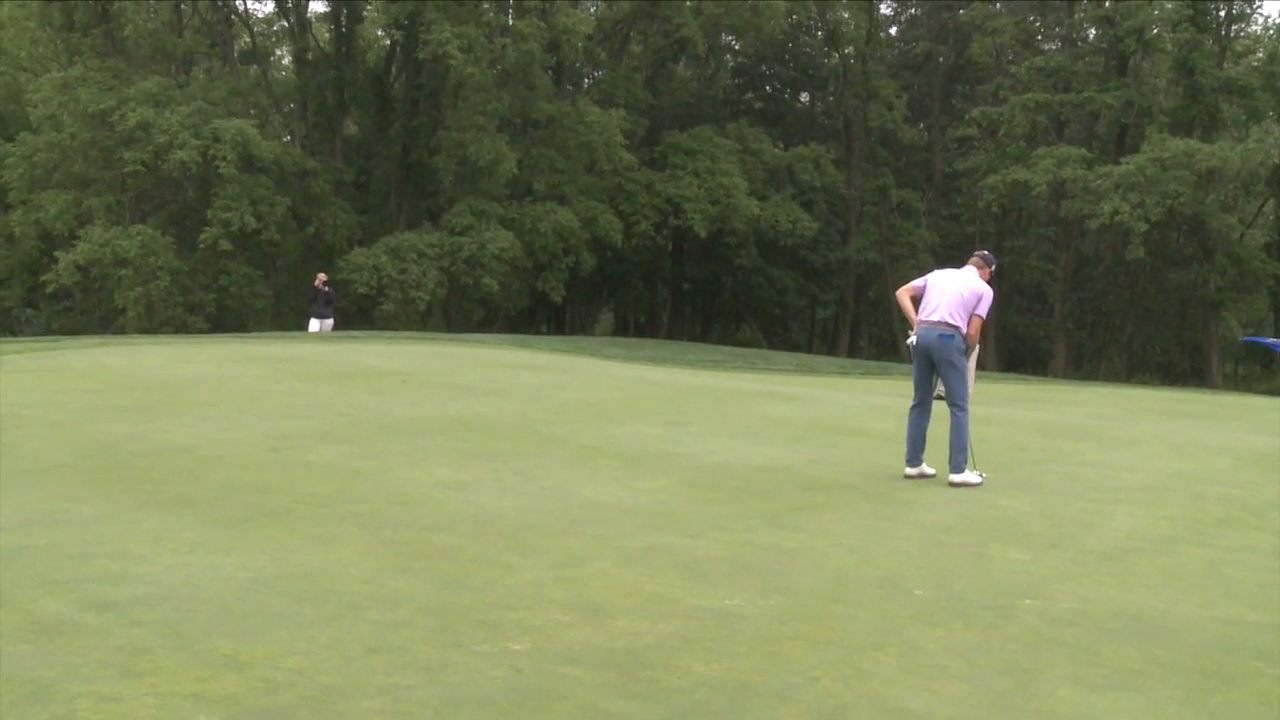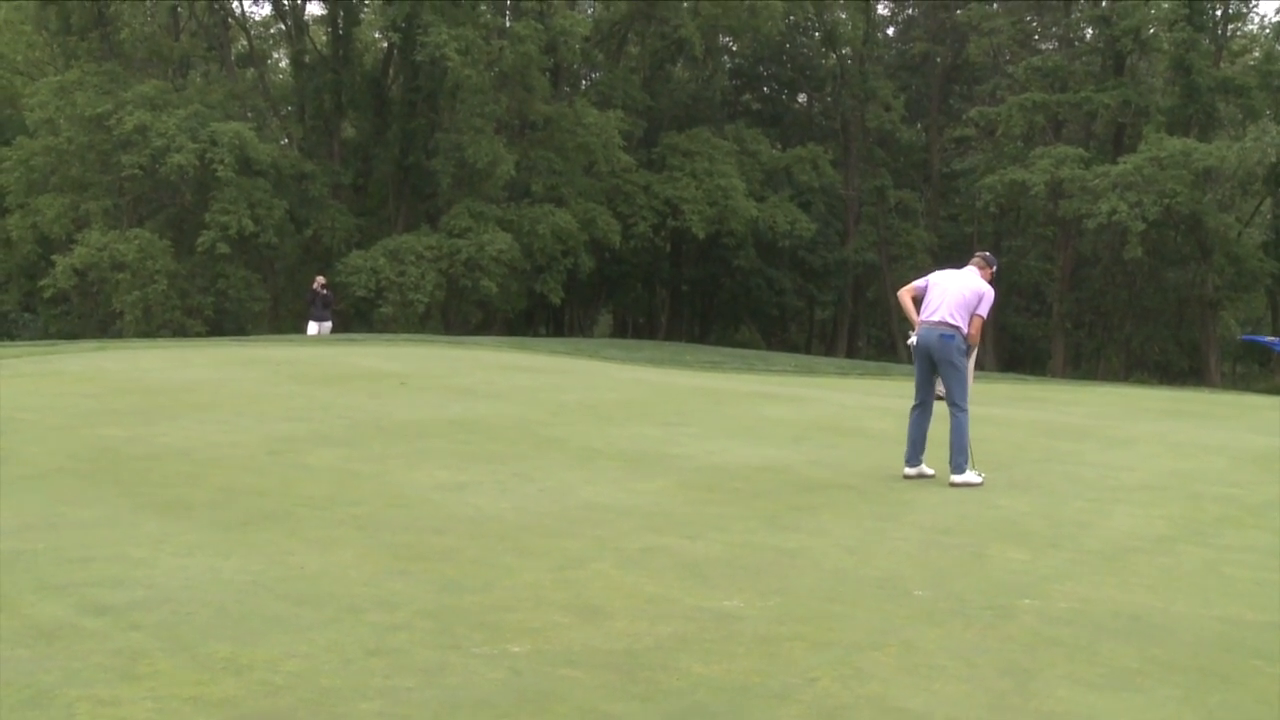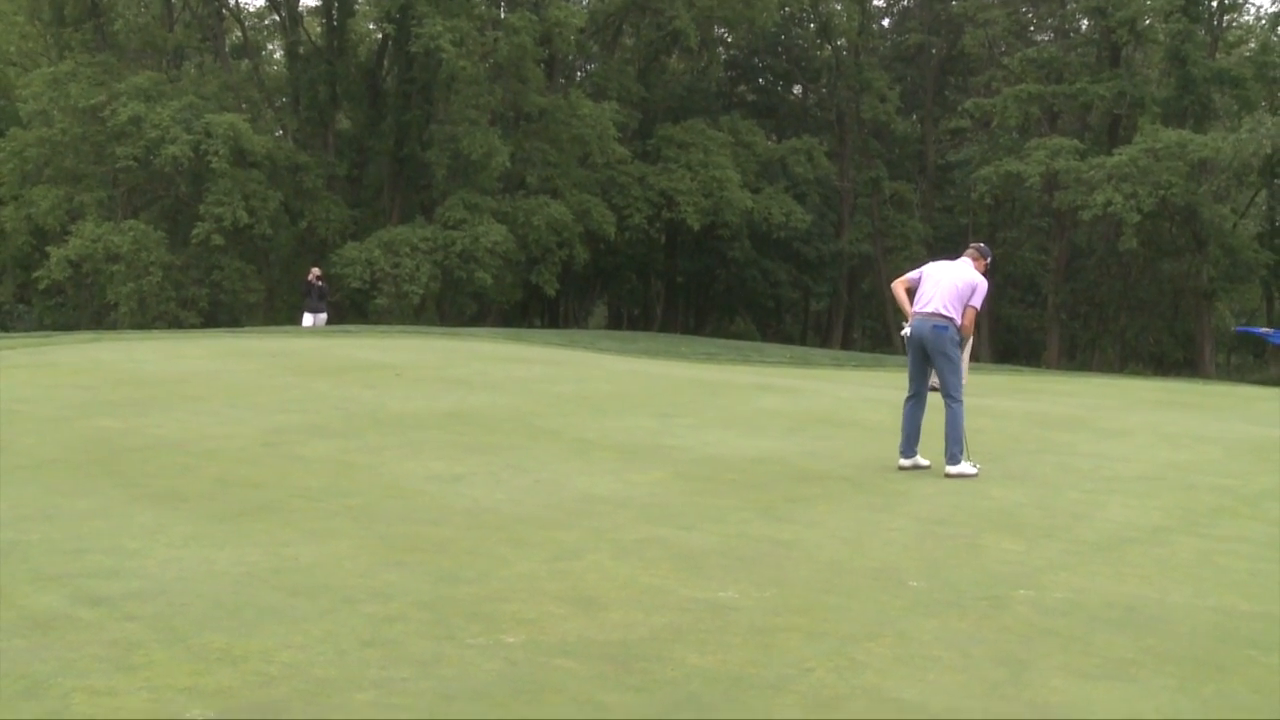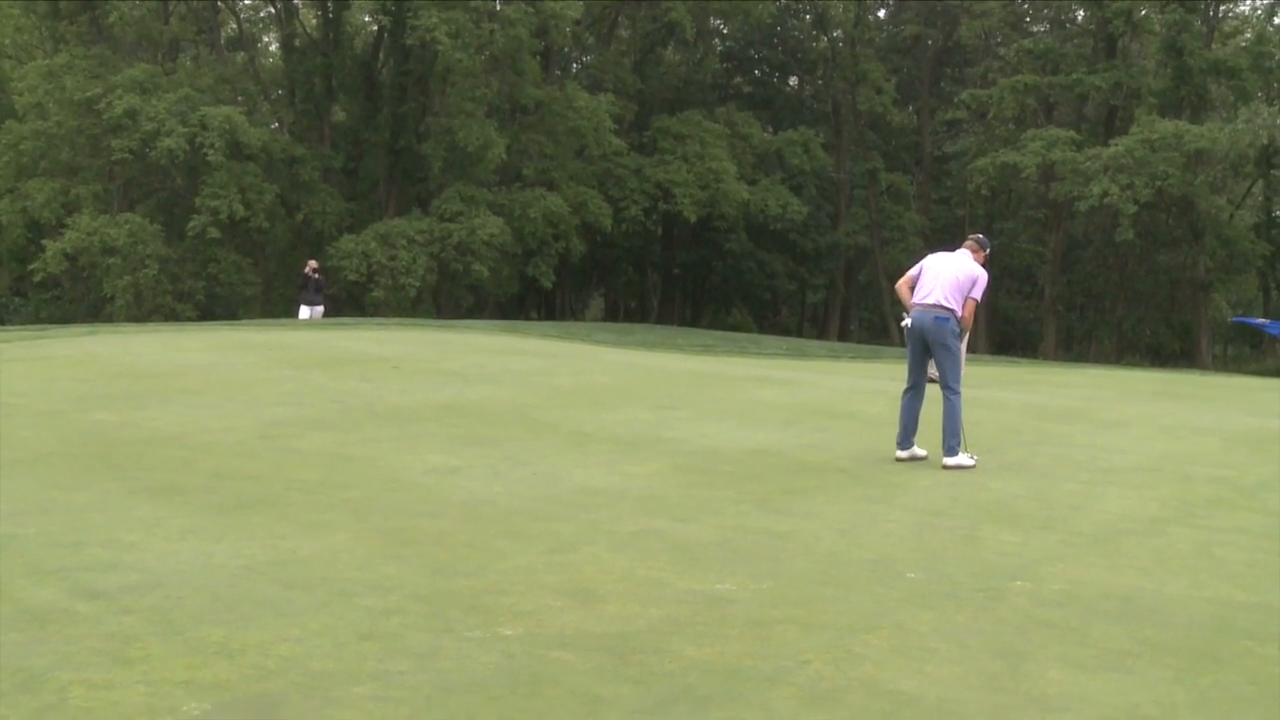
dt=0.4s
person 1, frame 1
left shoulder: (939, 273)
right shoulder: (984, 288)
left elbow: (902, 293)
right elbow: (973, 332)
left wrist: (916, 324)
right wrist: (966, 356)
left hip: (923, 336)
right hip: (948, 339)
left knee: (921, 402)
right knee: (959, 407)
left ankle: (914, 463)
right ankle: (958, 470)
person 1, frame 2
left shoulder: (940, 274)
right shoulder: (985, 288)
left elbow: (903, 293)
right elbow: (974, 331)
left wrist: (918, 325)
right wrist: (967, 357)
left hip: (923, 336)
right hip: (949, 339)
left knee: (921, 402)
right knee: (958, 407)
left ankle: (913, 464)
right ankle: (959, 471)
person 1, frame 3
left shoulder: (934, 265)
right shoulder: (979, 280)
left elbow: (897, 284)
right elbow: (967, 322)
left wrist: (911, 316)
right wrist: (961, 348)
left hip: (917, 327)
right hip: (942, 330)
left knee: (916, 393)
right knee: (953, 399)
left ankle: (908, 455)
right ankle: (954, 462)
person 1, frame 4
left shoulder: (934, 257)
right shoulder: (979, 272)
left elbow: (901, 286)
right elbow: (966, 315)
right wrist: (959, 339)
left hip: (916, 319)
right hip: (943, 322)
left knee: (914, 385)
right knee: (951, 390)
left ankle: (905, 446)
right ankle: (952, 453)
